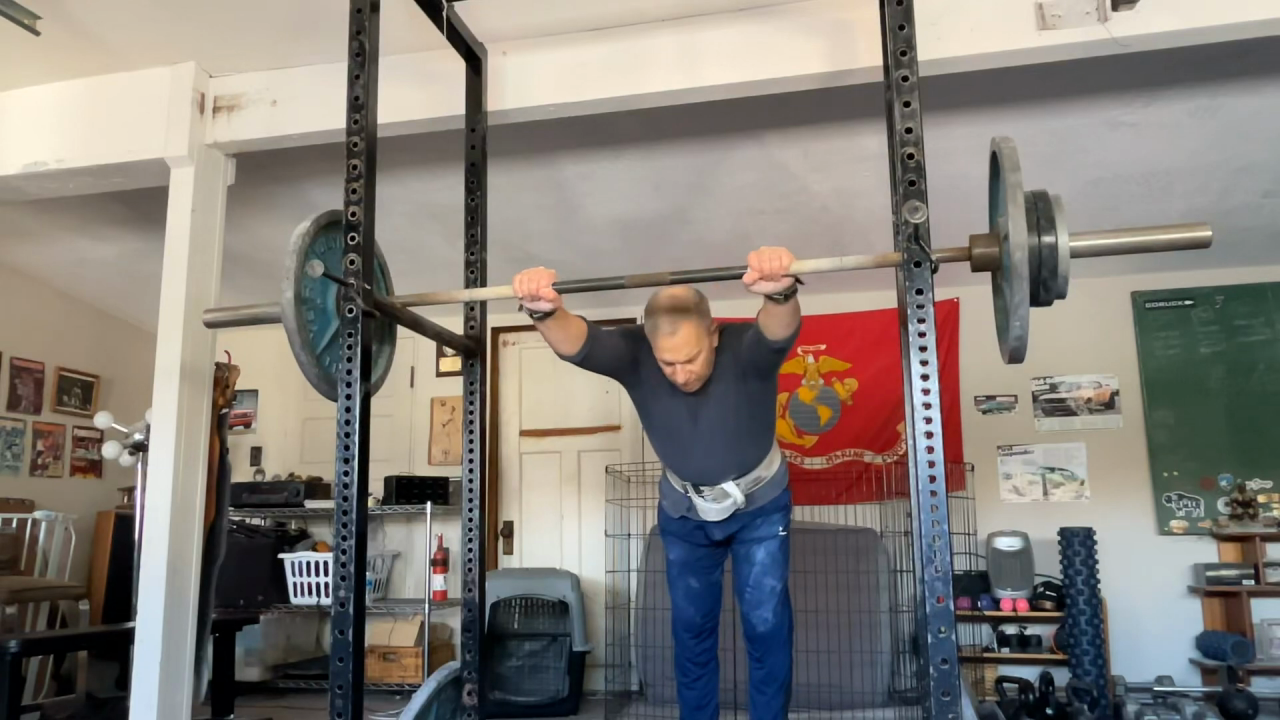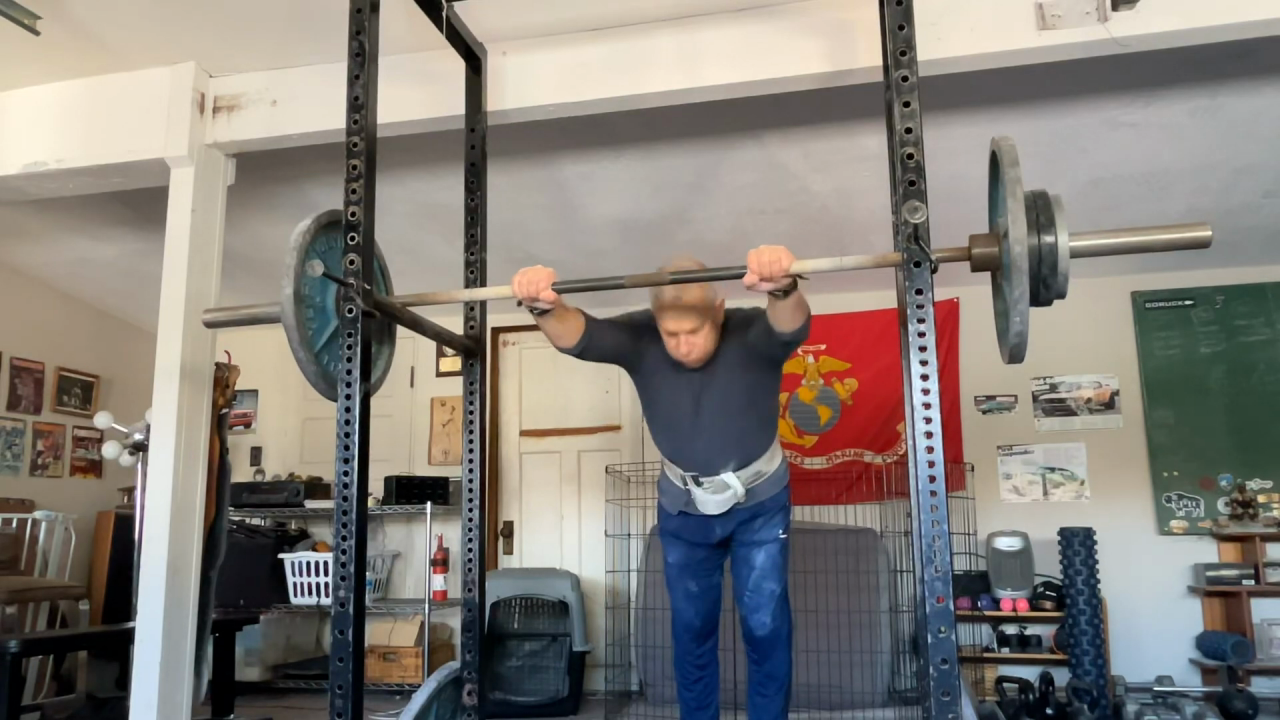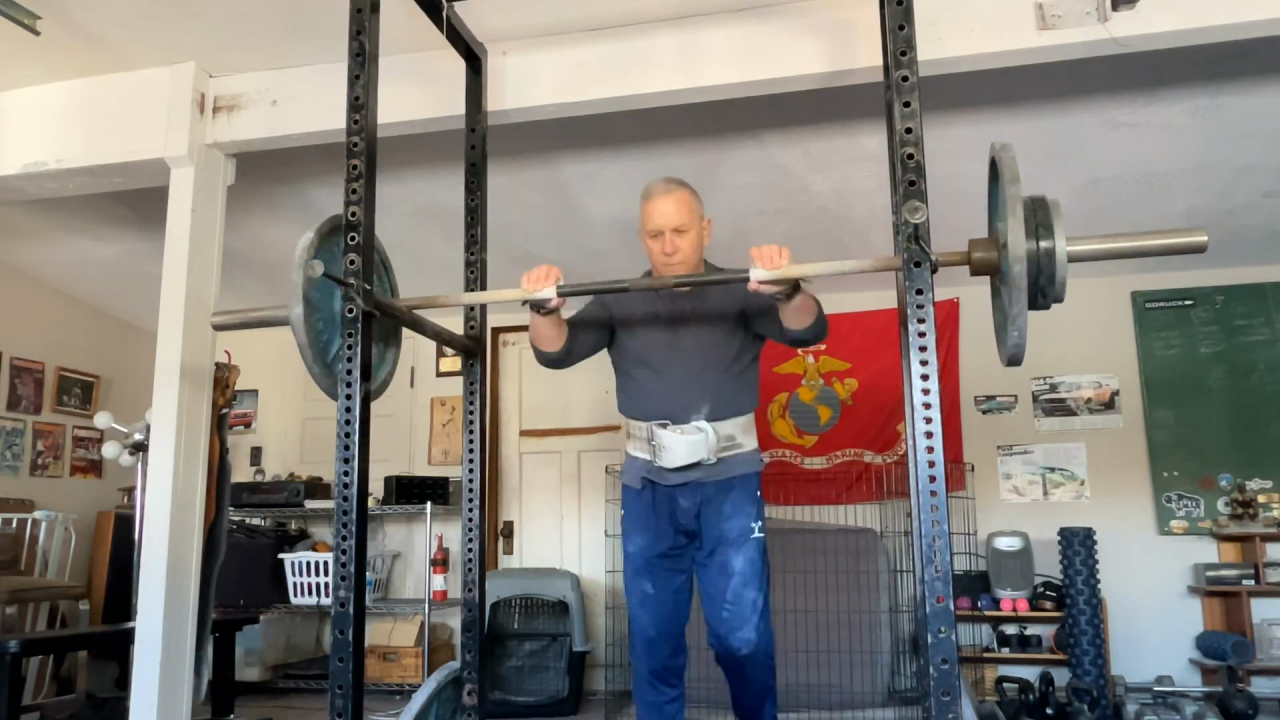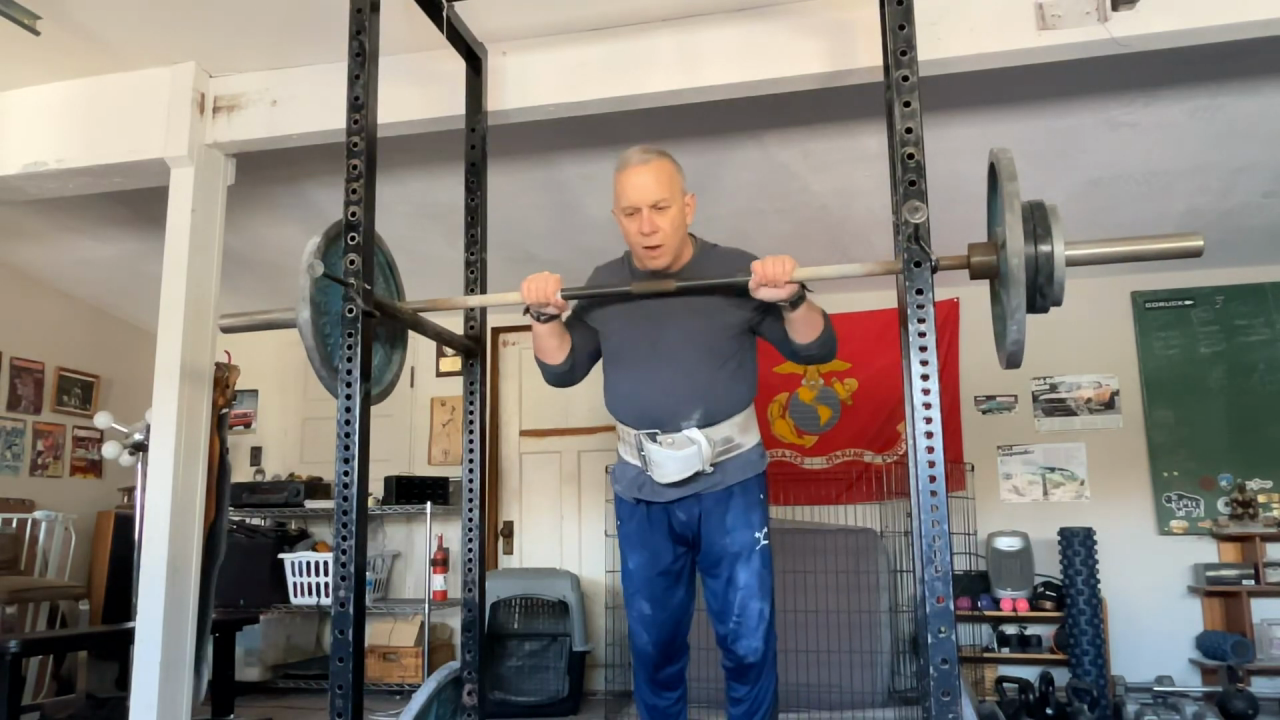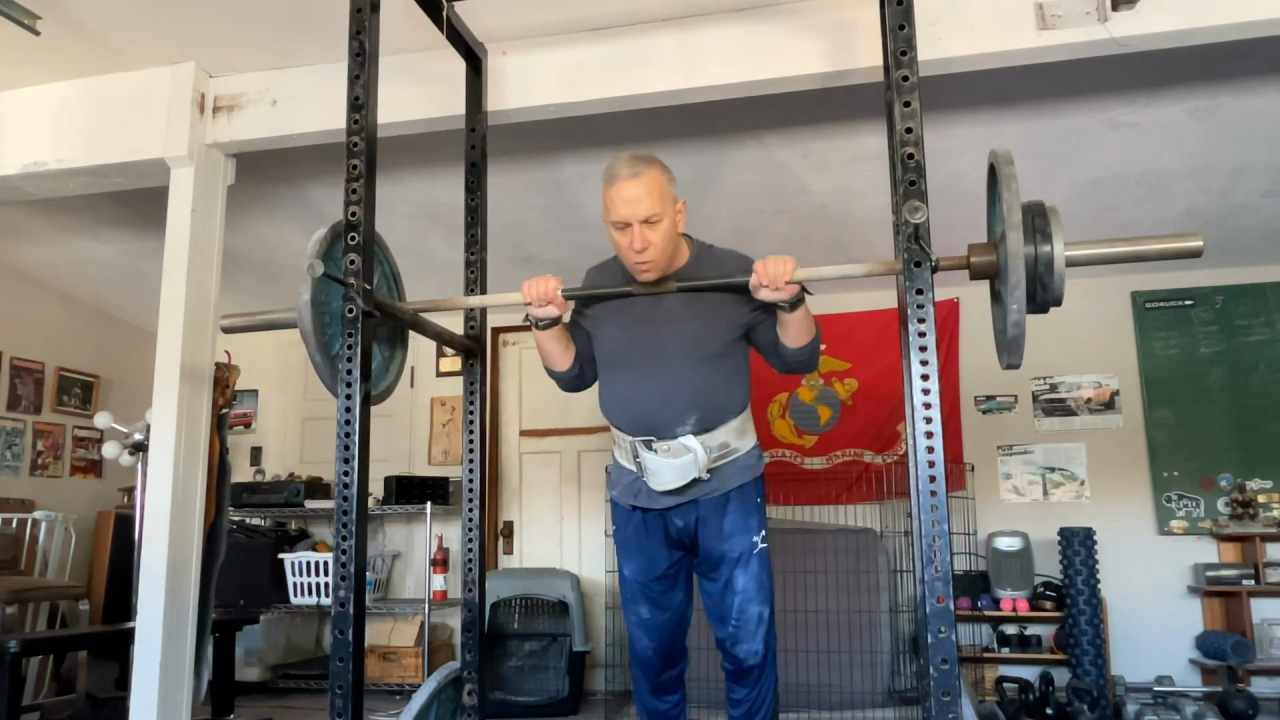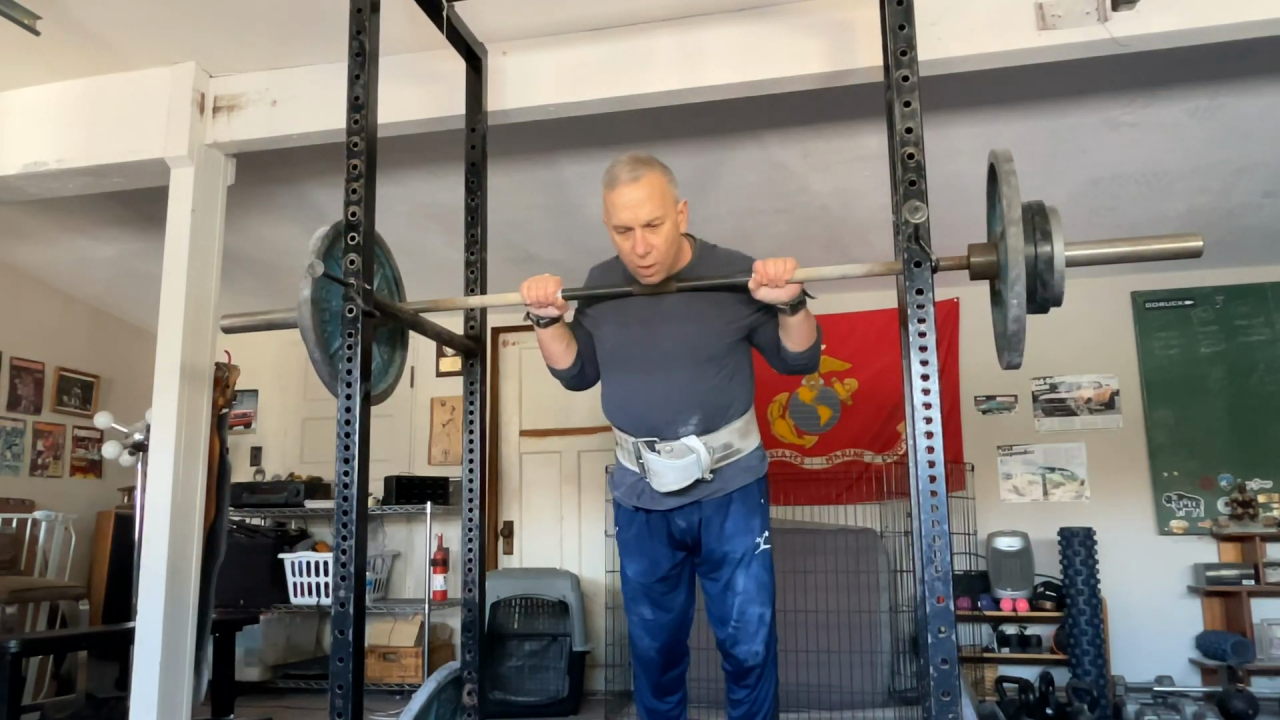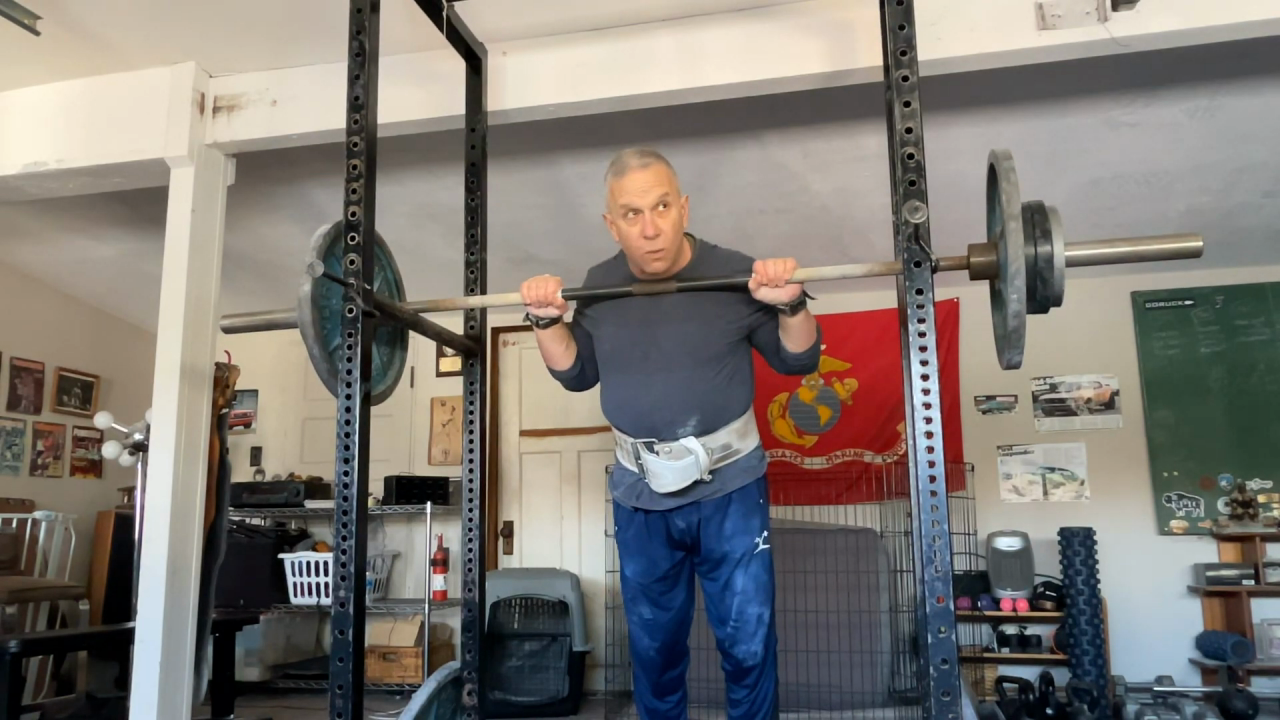
dt=0.7s
person 1, frame 1
left shoulder: (747, 349)
right shoulder: (634, 354)
left elbow: (781, 328)
right elbow: (576, 342)
left wrist: (779, 293)
right wrist: (544, 311)
left hip: (760, 504)
right hip: (684, 512)
left knee: (766, 621)
right knee: (691, 625)
person 1, frame 2
left shoulder: (752, 335)
right shoulder: (640, 340)
left elbow: (791, 325)
right elbow: (577, 335)
left wrist: (782, 288)
right wrist: (545, 306)
left hip: (759, 503)
right hip: (683, 507)
left knee: (764, 622)
right knee: (691, 626)
person 1, frame 3
left shoulder: (740, 294)
right shoulder: (620, 302)
left elbow: (809, 330)
right elbow: (555, 352)
left wrist: (785, 288)
right wrist: (542, 307)
left hip: (727, 479)
right hip: (648, 486)
left knee: (740, 633)
right knee: (653, 635)
person 1, frame 4
left shoulder: (736, 273)
right shoulder: (605, 285)
left elbow: (818, 348)
right elbow: (562, 370)
left wrist: (790, 298)
right wrist: (545, 315)
left hip: (728, 481)
right hip: (642, 488)
left knee: (746, 638)
right knee: (653, 641)
person 1, frame 5
left shoulder: (732, 274)
right shoulder: (599, 285)
left elbow: (798, 360)
right elbow: (573, 375)
left wrist: (789, 301)
right wrist: (545, 321)
left hip: (726, 484)
right hip: (638, 491)
left knee: (747, 639)
right knee: (652, 643)
person 1, frame 6
left shoulder: (735, 274)
right shoulder: (601, 286)
left elbow: (800, 361)
right elbow: (577, 373)
left wrist: (790, 304)
right wrist: (547, 319)
left hip: (729, 486)
right hip: (641, 493)
left knee: (748, 641)
right knee: (653, 643)
person 1, frame 7
left shoulder: (735, 275)
right shoulder: (600, 286)
left elbow: (799, 360)
right elbow: (576, 374)
left wrist: (791, 304)
right wrist: (546, 320)
left hip: (728, 486)
right hip: (639, 494)
left knee: (747, 641)
right knee: (653, 643)
